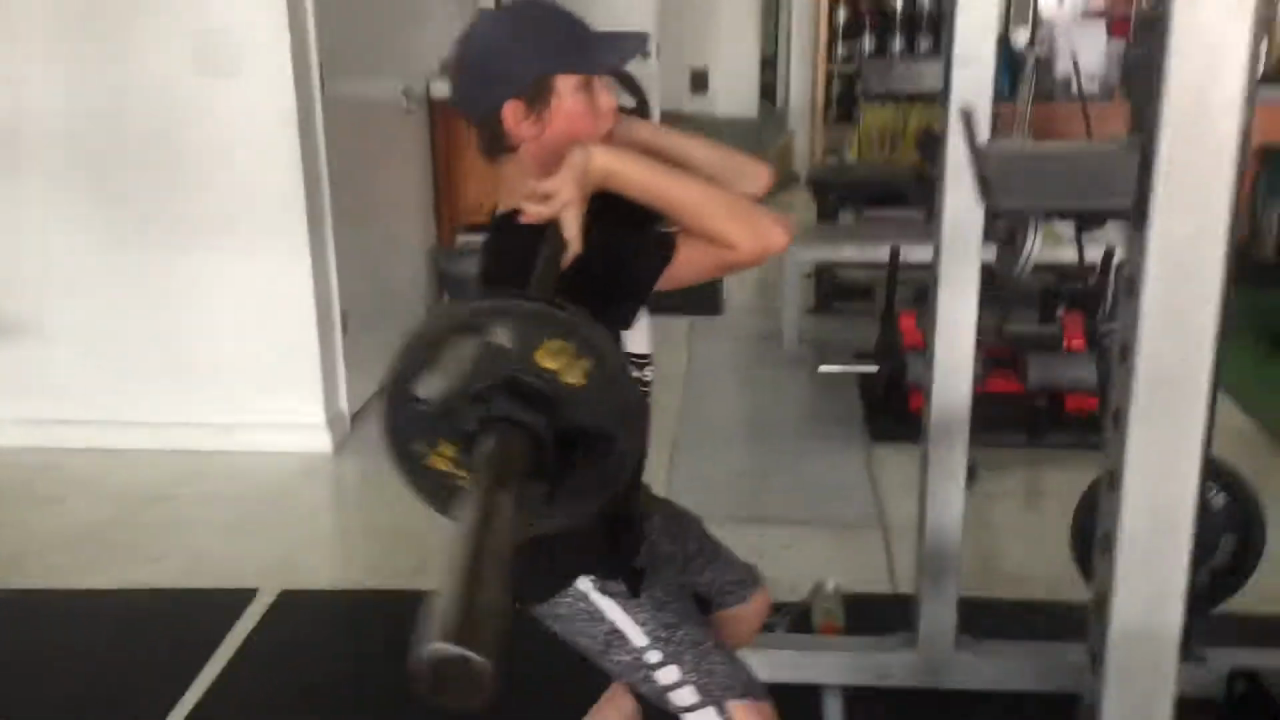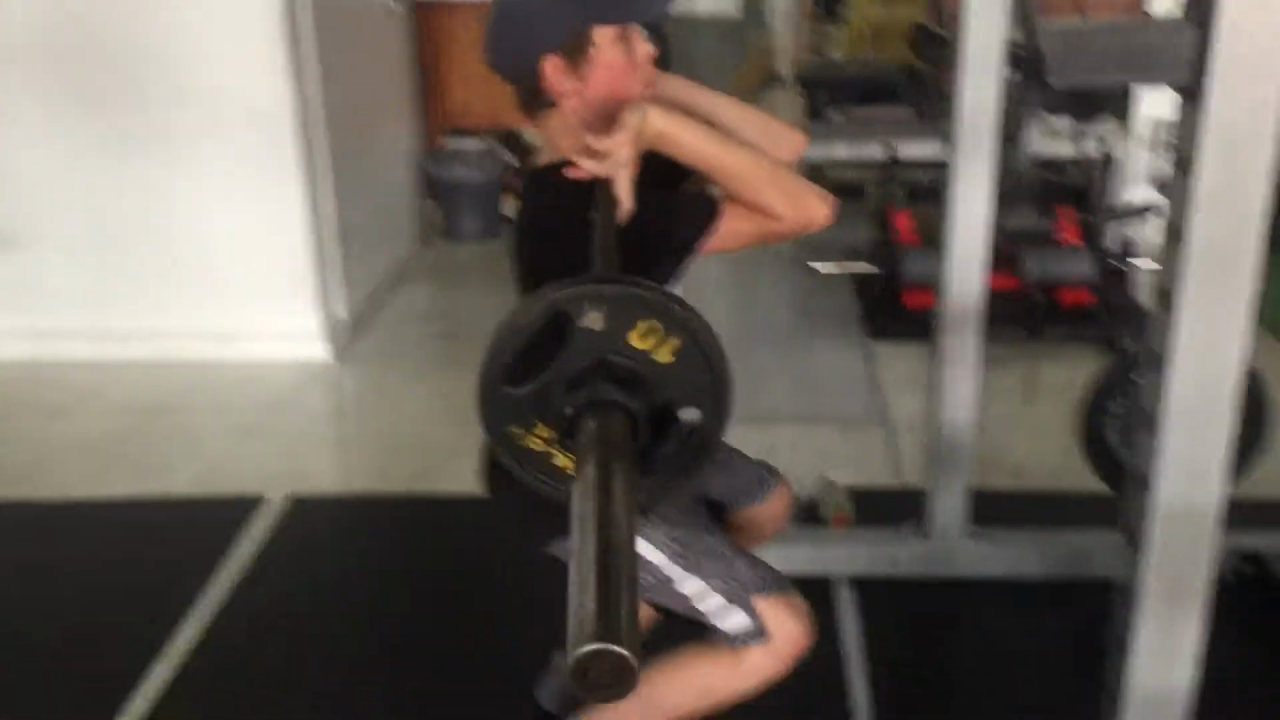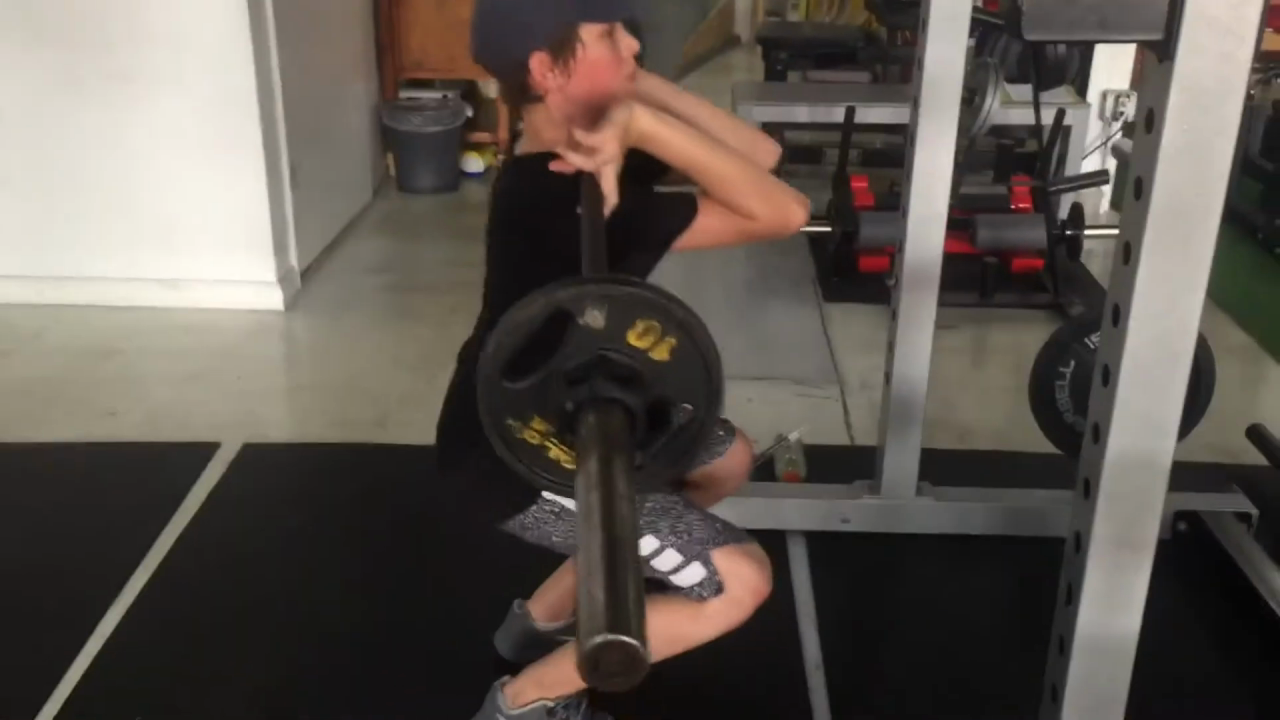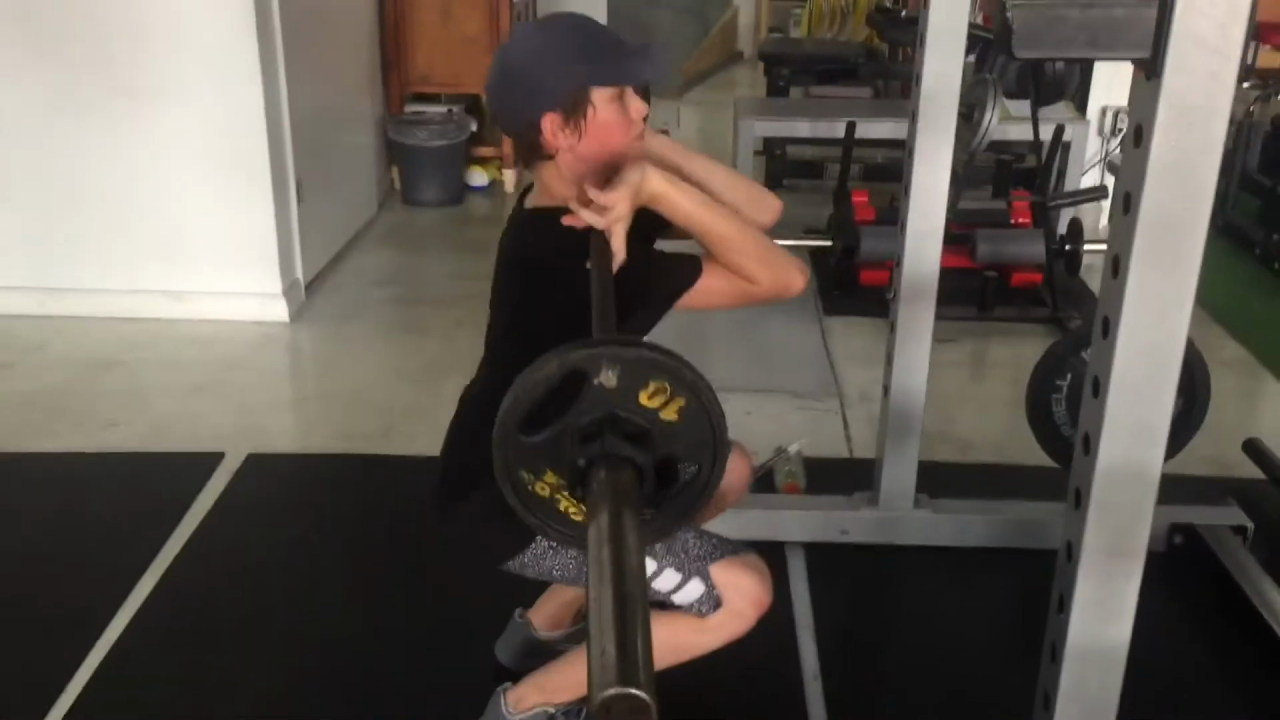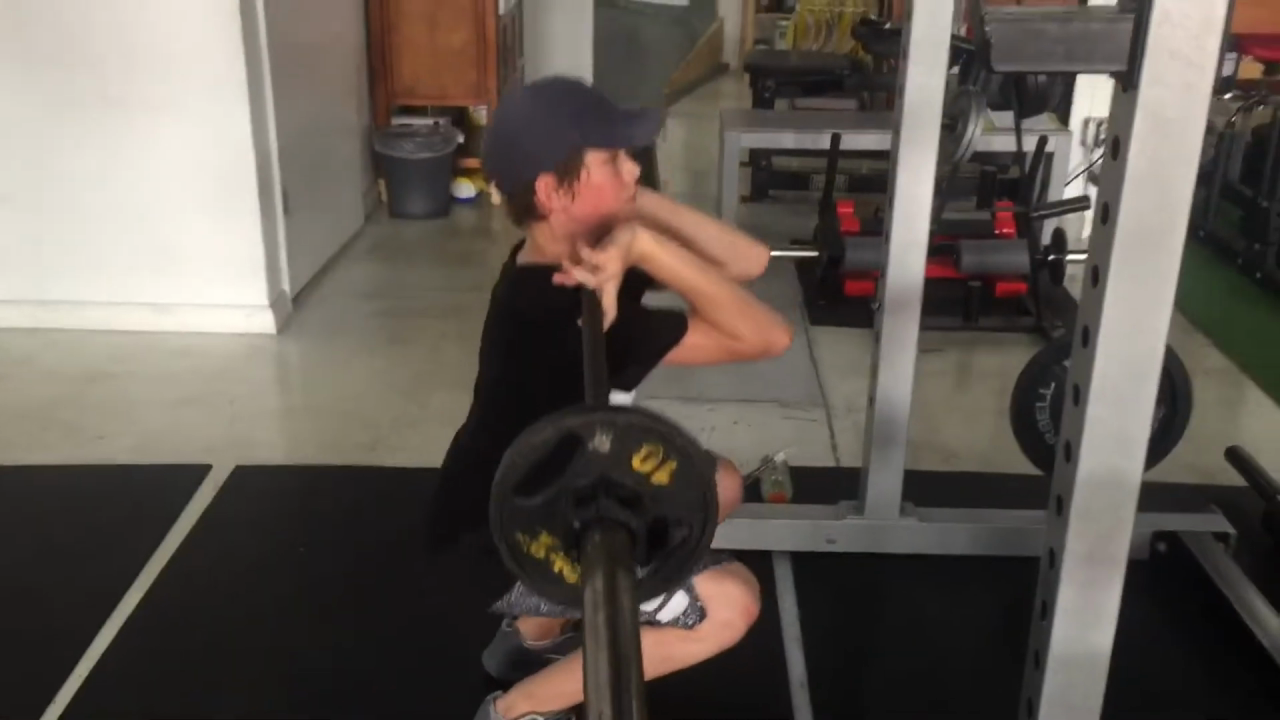
dt=0.2s
person 1, frame 1
left shoulder: (583, 213)
right shoulder: (547, 251)
left elbow: (751, 182)
right elbow: (762, 237)
left wrist: (621, 137)
right wrist: (607, 166)
left hip: (605, 499)
right hip: (559, 538)
left knee: (741, 605)
person 1, frame 2
left shoulder: (609, 158)
right shoulder: (578, 207)
left elbow: (786, 150)
right elbow: (806, 210)
left wrist: (658, 90)
right wrist: (653, 125)
left knee: (764, 502)
right knee: (780, 631)
person 1, frame 3
left shoulder: (578, 153)
right shoulder: (552, 196)
left elbow: (758, 158)
right elbow: (780, 213)
left wrist: (642, 95)
right wrist: (639, 126)
right hip: (513, 457)
left knee: (725, 459)
right knee: (738, 580)
left ankle: (544, 615)
person 1, frame 4
left shoulder: (584, 205)
right shoulder: (565, 253)
left elbow: (761, 212)
right elbow: (781, 278)
left wrist: (648, 153)
right wrist: (652, 186)
right hip: (511, 499)
left knee: (725, 473)
right knee: (742, 591)
left ankle: (547, 622)
person 1, frame 5
left shoulder: (578, 256)
right shoulder: (554, 310)
left elbow: (748, 261)
right elbow: (765, 336)
left wrist: (638, 208)
right wrist: (643, 246)
right hip: (498, 545)
left knee: (717, 485)
right knee: (730, 603)
left ankle: (534, 629)
